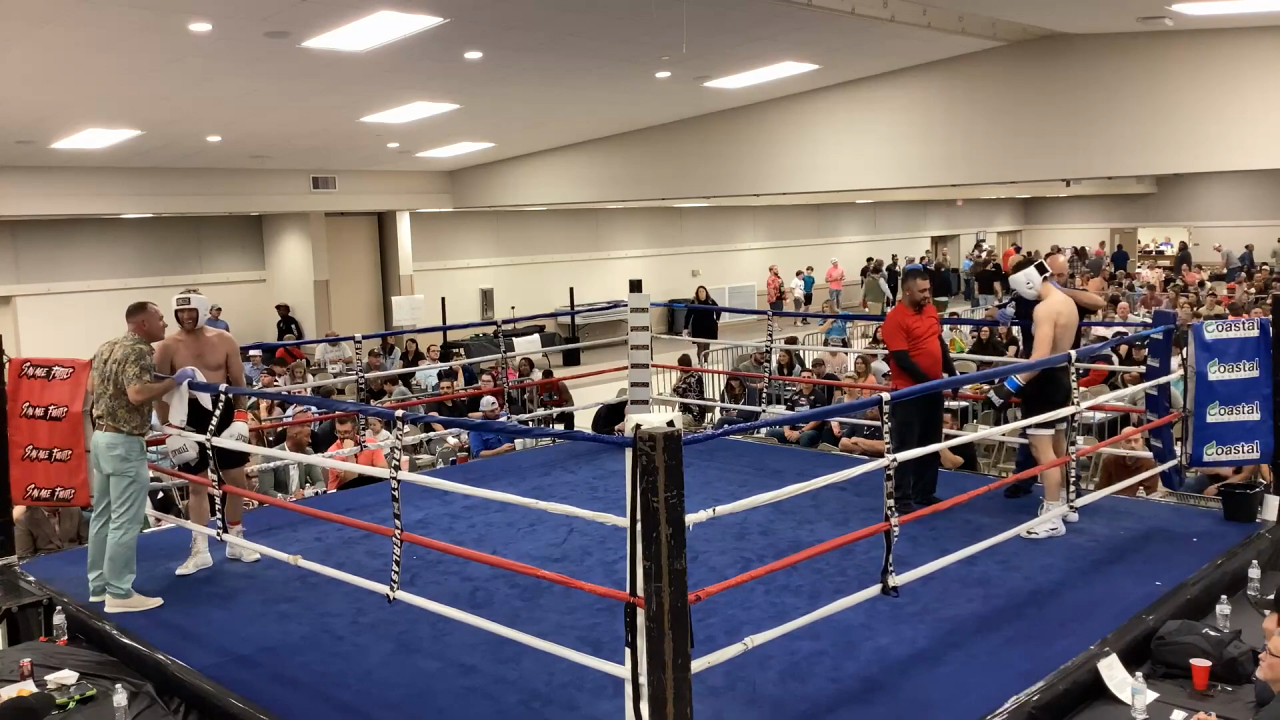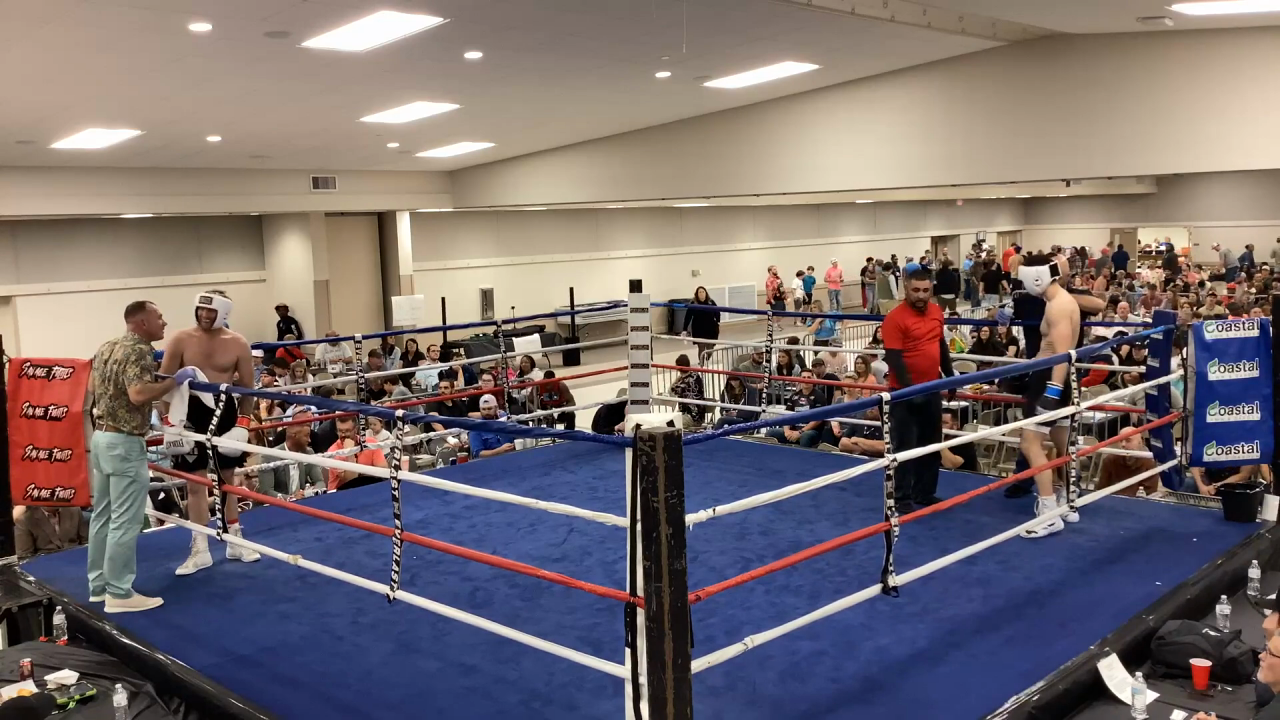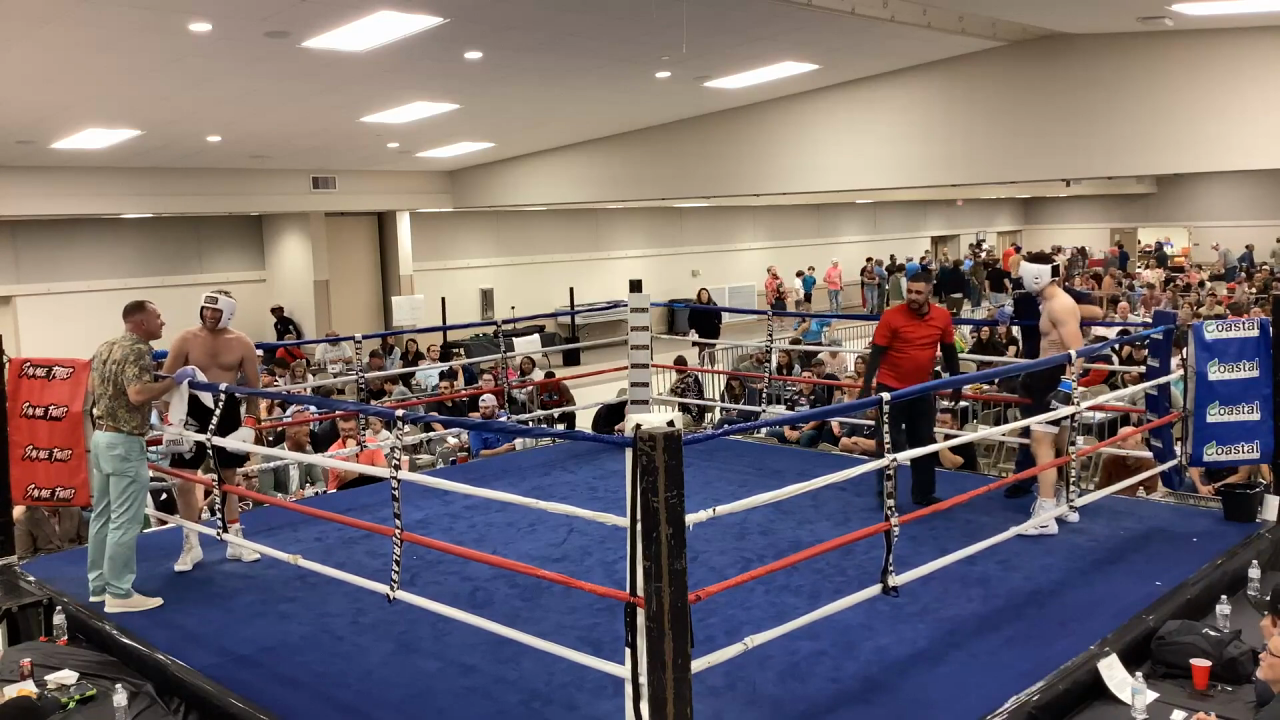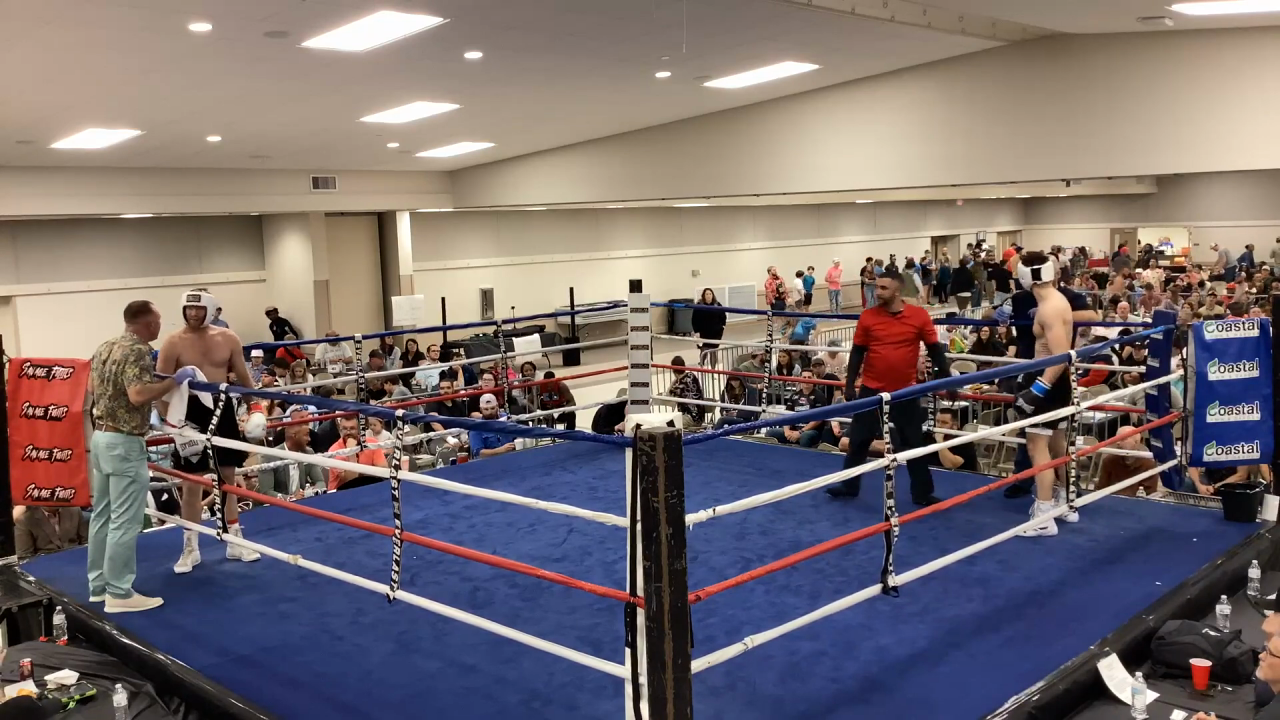
dt=0.3s
person 1, frame 1
left shoulder: (106, 348)
right shoulder: (138, 351)
left elbow: (92, 387)
right elbow: (138, 394)
right wrist: (175, 380)
left hip: (100, 437)
right hip: (125, 443)
left knee: (103, 515)
right knee: (125, 521)
left ankle: (99, 585)
right ankle: (119, 593)
person 1, frame 2
left shoulder: (107, 347)
right shoulder: (138, 351)
left elbow: (93, 387)
right elbow: (139, 394)
right wrist: (176, 380)
left hip: (100, 437)
right hip: (125, 443)
left knee: (103, 515)
right knee: (125, 521)
left ankle: (99, 584)
right ankle: (119, 593)
person 1, frame 3
left shoulder: (105, 348)
right shoulder: (137, 351)
left elbow: (93, 387)
right elbow: (138, 394)
right wrist: (175, 379)
left hip: (100, 437)
right hip: (125, 443)
left knee: (103, 515)
right knee: (125, 521)
left ankle: (99, 585)
right ankle: (119, 593)
person 1, frame 4
left shoulder: (105, 347)
right shoulder: (137, 352)
left elbow: (93, 387)
right elbow: (138, 395)
right wrist: (175, 379)
left hip: (100, 437)
right hip: (125, 443)
left knee: (103, 515)
right knee: (125, 521)
left ankle: (99, 585)
right ankle: (119, 593)
person 2, frame 1
left shoulder: (225, 340)
right shoulder: (167, 346)
left elbow: (238, 381)
left wrist: (241, 415)
right wrist: (169, 430)
left hip: (223, 411)
right hip: (188, 416)
left knee: (237, 480)
right knee: (197, 485)
left ankle: (236, 542)
right ankle: (200, 551)
person 2, frame 2
left shoulder: (238, 344)
right shoulder: (181, 340)
left elbow: (247, 386)
left wrist: (244, 423)
right wrist: (170, 420)
left hip: (224, 411)
right hip: (190, 412)
left knee: (227, 479)
right knee: (195, 485)
left ankle: (235, 543)
right ankle: (199, 551)
person 2, frame 3
left shoulder: (242, 344)
right shoulder: (186, 340)
left elbow: (253, 386)
left wrist: (250, 422)
left hip: (227, 410)
right hip: (193, 411)
left knee: (229, 480)
right knee: (184, 483)
left ankle: (235, 542)
right ankle: (191, 545)
person 2, frame 4
left shoulder: (228, 338)
right shoulder: (174, 343)
left elbow: (242, 375)
left wrist: (256, 407)
left hip: (222, 408)
right hip: (189, 412)
left knee: (228, 479)
right knee: (192, 484)
left ankle: (235, 542)
right ankle: (191, 548)
person 3, frame 1
left shoulder: (1045, 308)
right shoulder: (1067, 301)
left elbow: (1040, 357)
left wrist: (1010, 385)
left hip: (1045, 380)
right hip: (1061, 376)
left knee: (1042, 450)
right knee: (1058, 446)
left ankle: (1052, 520)
right ankle: (1064, 504)
person 3, frame 2
left shoulder: (1056, 306)
right shoulder: (1063, 301)
left elbow: (1063, 355)
left wrist: (1052, 393)
left hip: (1050, 380)
right hip: (1056, 380)
left knee: (1030, 444)
right knee: (1063, 445)
left ankle: (1049, 514)
right ankle: (1067, 504)
person 3, frame 3
left shoulder: (1059, 306)
right shoulder: (1052, 302)
left elbow: (1077, 351)
left wrist: (1066, 389)
right wrist: (1030, 373)
left hip: (1054, 379)
right hip: (1049, 376)
left knee: (1041, 446)
right knee: (1062, 445)
left ankle: (1045, 517)
right ankle: (1067, 505)
person 3, frame 4
left shoulder: (1049, 309)
right shoulder: (1056, 300)
left elbow: (1060, 357)
left wrist: (1036, 390)
right wrist: (1028, 377)
left hip: (1051, 382)
right hip: (1056, 381)
left knee: (1038, 448)
right knee: (1058, 445)
left ankle: (1044, 519)
right ankle: (1065, 505)
person 4, frame 1
left shoulder: (931, 310)
right shoulder: (895, 319)
right elbow: (902, 359)
left wrist: (951, 374)
right wrist: (929, 381)
left hip: (933, 389)
right hip: (909, 391)
left knee: (930, 443)
right knee: (906, 446)
left ankle: (924, 492)
right ankle: (902, 497)
person 4, frame 2
left shoulder: (936, 312)
right shoulder: (896, 318)
right elbow: (894, 359)
left wrist: (949, 376)
right wrist: (910, 390)
left hip: (931, 390)
left knee: (930, 444)
right knee: (905, 446)
left ankle: (925, 493)
right ankle: (903, 498)
person 4, frame 3
left shoulder: (943, 317)
right shoulder: (892, 317)
left elbow: (949, 351)
right elbow: (877, 353)
left wrist: (956, 383)
right wrist: (867, 386)
right hip: (891, 388)
left knee: (924, 443)
right knee: (889, 443)
left ankle: (923, 493)
person 4, frame 4
left shoulder: (919, 316)
right shoulder: (867, 317)
left elbow: (935, 350)
right elbow: (857, 353)
left wrist: (947, 380)
right wrist: (850, 384)
left hip: (905, 392)
right hip: (871, 390)
left knee: (915, 443)
right knee: (859, 440)
left ankle: (923, 494)
right ankle: (849, 486)
